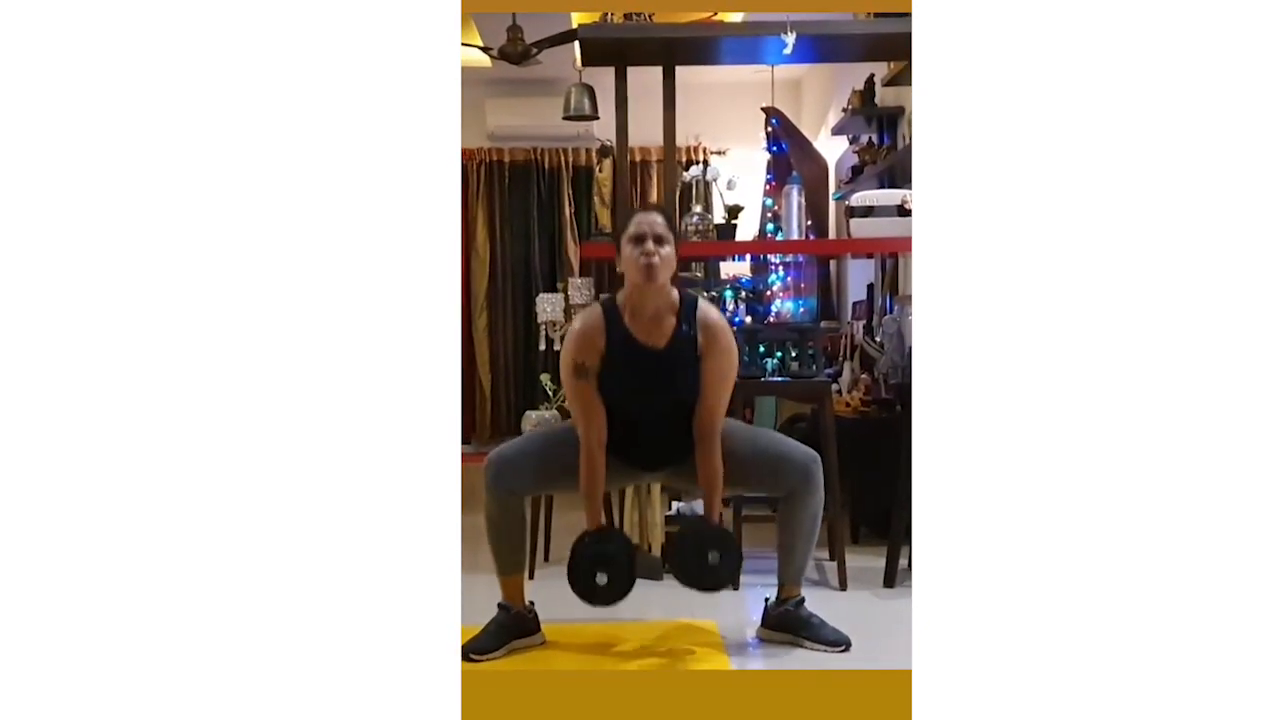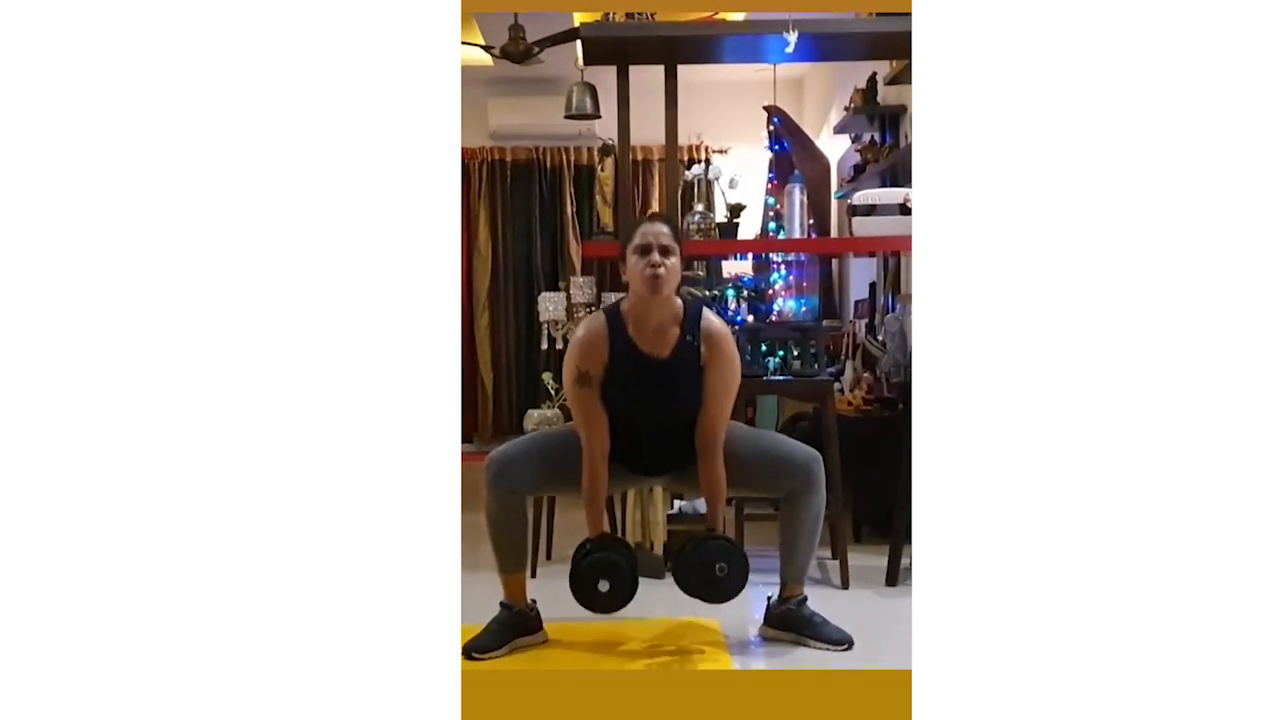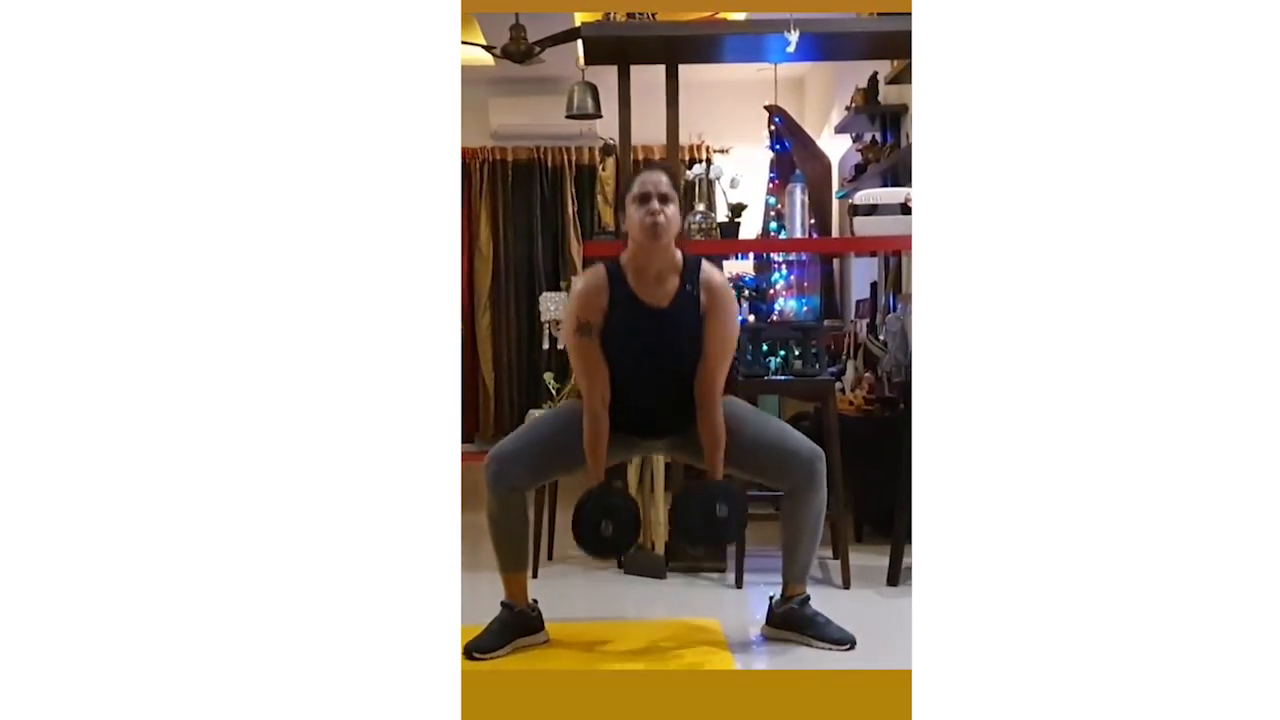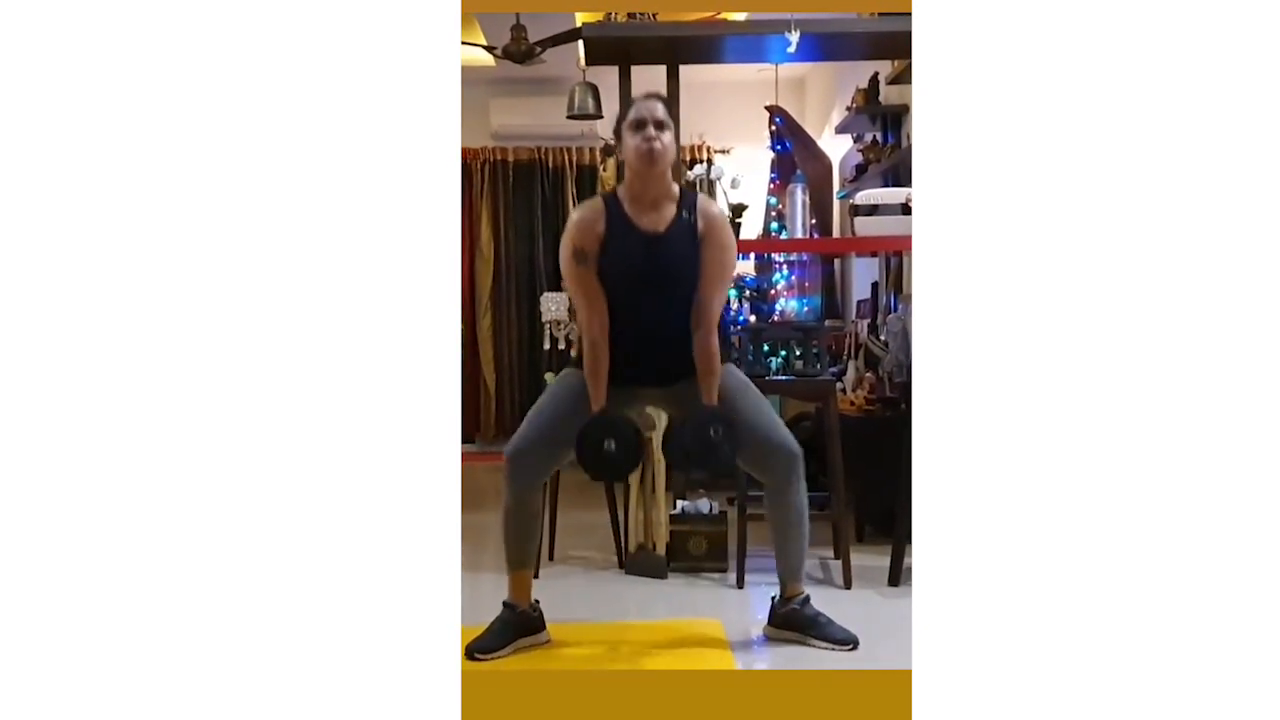
dt=0.2s
person 1, frame 1
left shoulder: (709, 326)
right shoulder: (590, 331)
left elbow: (708, 434)
right elbow: (592, 443)
left wrist: (713, 522)
right wrist: (595, 529)
left hip: (685, 449)
right hip: (617, 450)
left knee: (805, 470)
right knee: (502, 473)
left ankle: (786, 609)
right ankle: (516, 616)
person 1, frame 2
left shoulder: (713, 336)
right shoulder: (593, 340)
left elbow: (711, 445)
right elbow: (595, 452)
left wrist: (716, 531)
right wrist: (596, 537)
left hip: (688, 453)
right hip: (619, 453)
left knee: (807, 469)
right knee: (503, 472)
left ankle: (788, 606)
right ankle: (519, 613)
person 1, frame 3
left shoulder: (712, 288)
right shoulder: (593, 291)
left elbow: (710, 396)
right elbow: (595, 403)
left wrist: (716, 484)
right wrist: (596, 487)
left hip: (688, 419)
right hip: (618, 419)
left knee: (807, 464)
right knee: (502, 469)
left ankle: (790, 606)
right ankle: (520, 613)
person 1, frame 4
left shoulder: (707, 219)
right shoulder: (589, 221)
left elbow: (705, 325)
right elbow: (594, 330)
left wrist: (710, 410)
right wrist: (599, 416)
left hip: (687, 370)
right hip: (613, 370)
left knee: (784, 458)
right knee: (521, 461)
left ankle: (791, 606)
right ankle: (522, 612)
